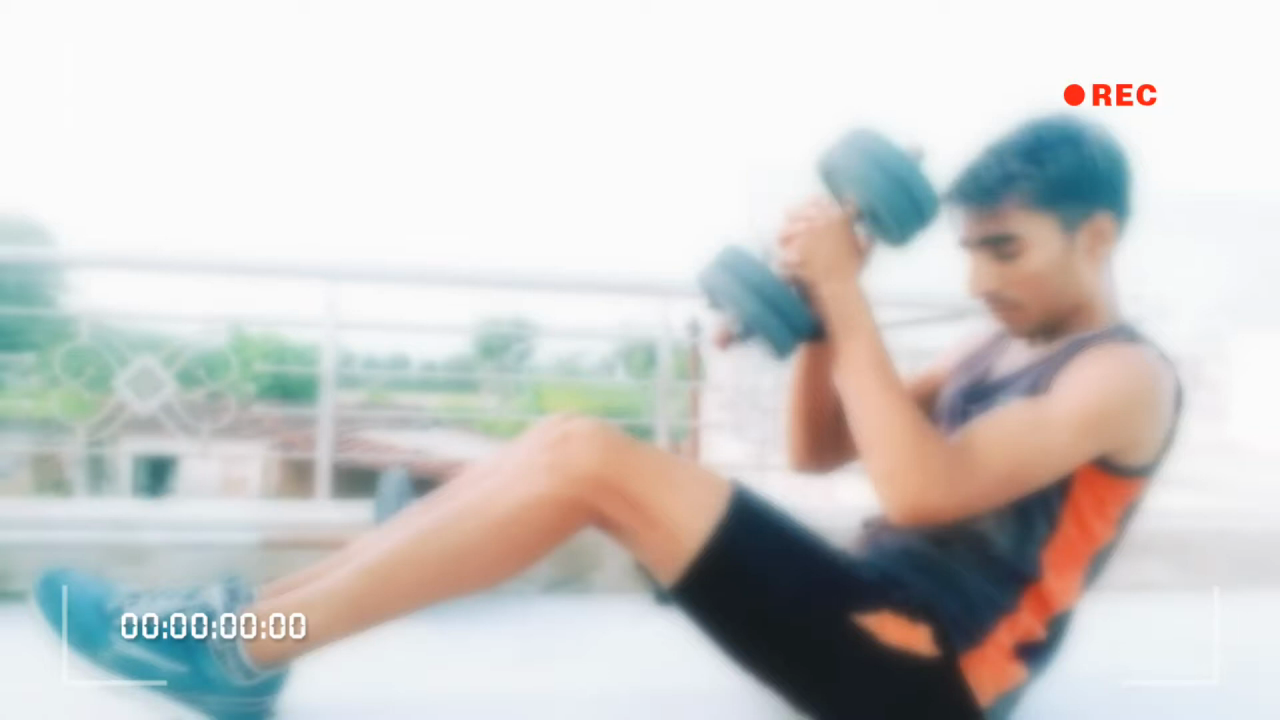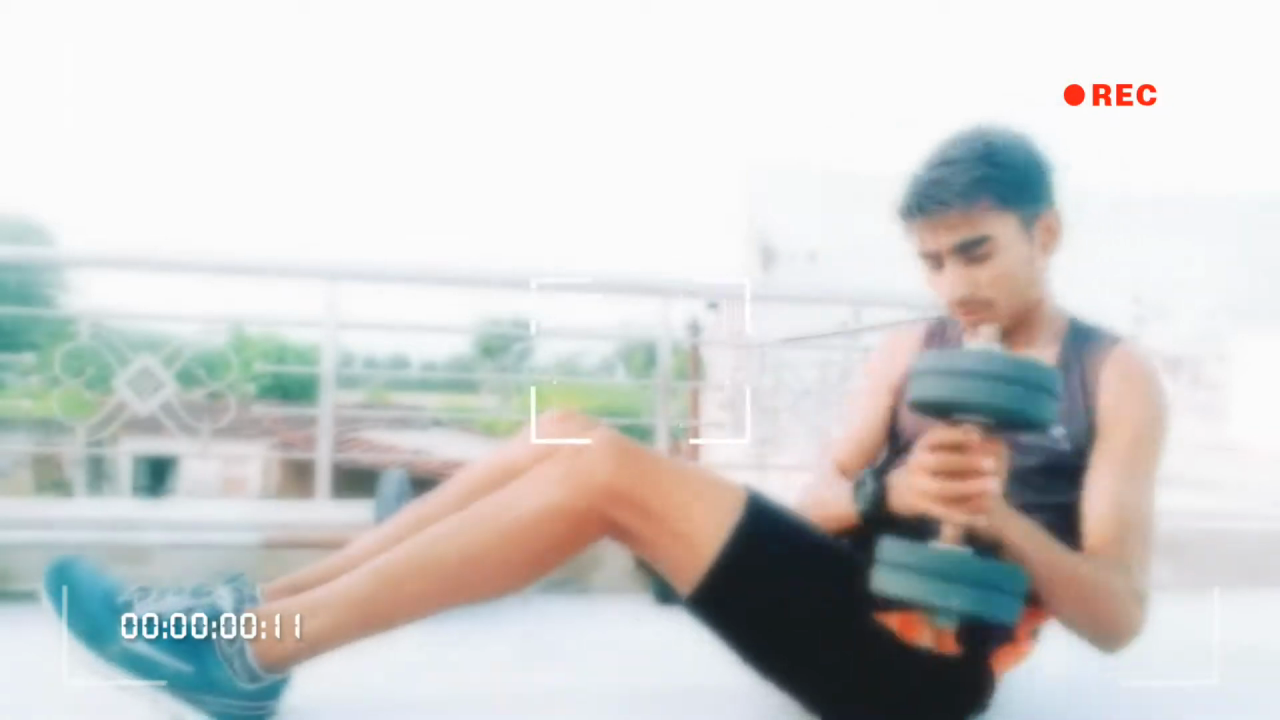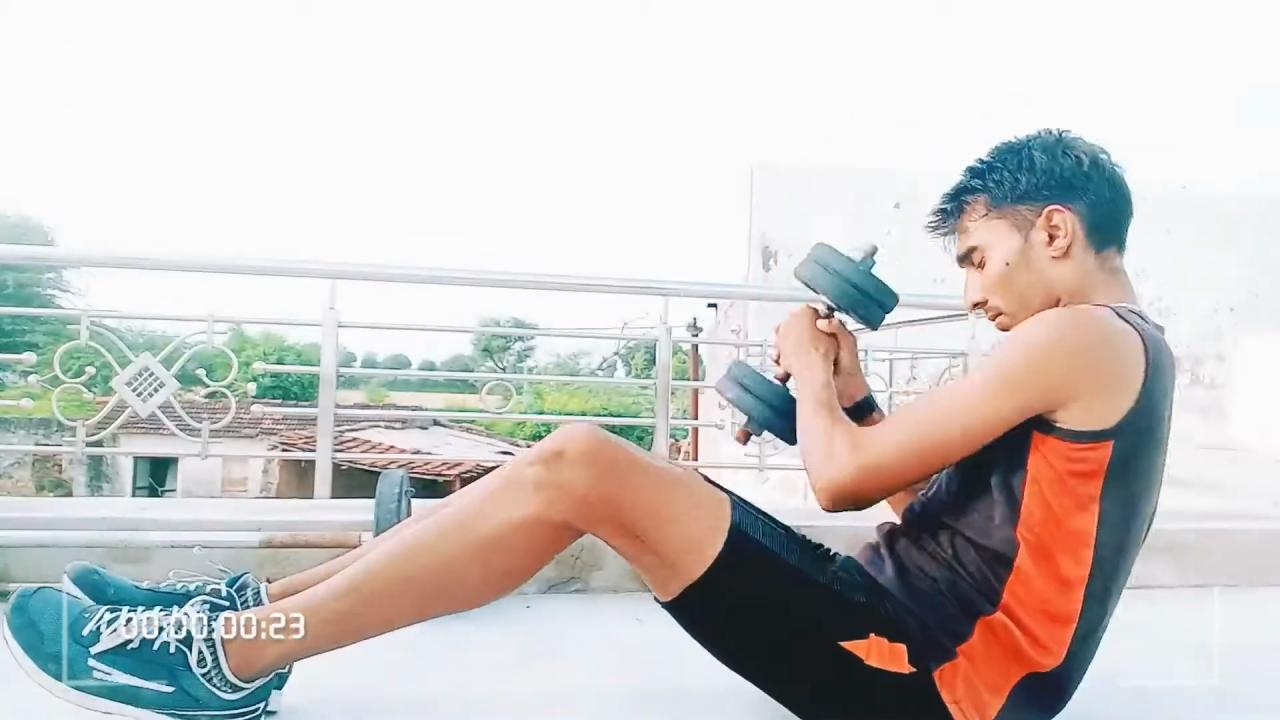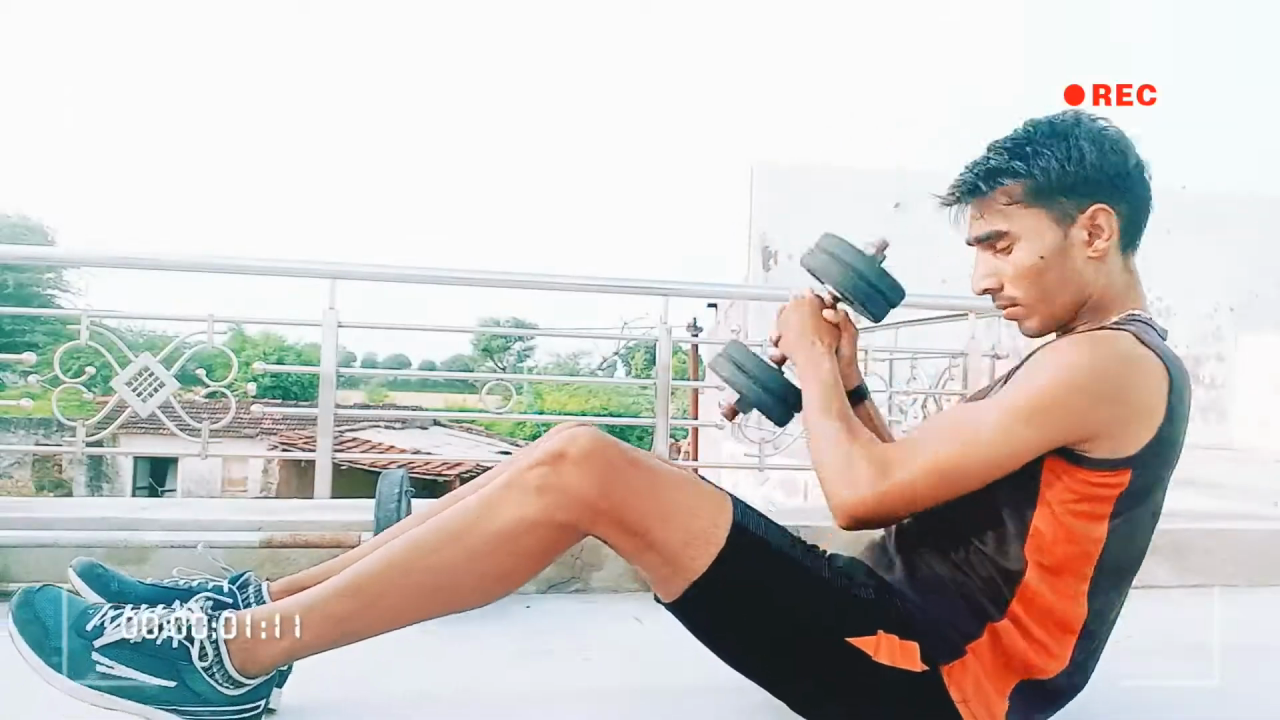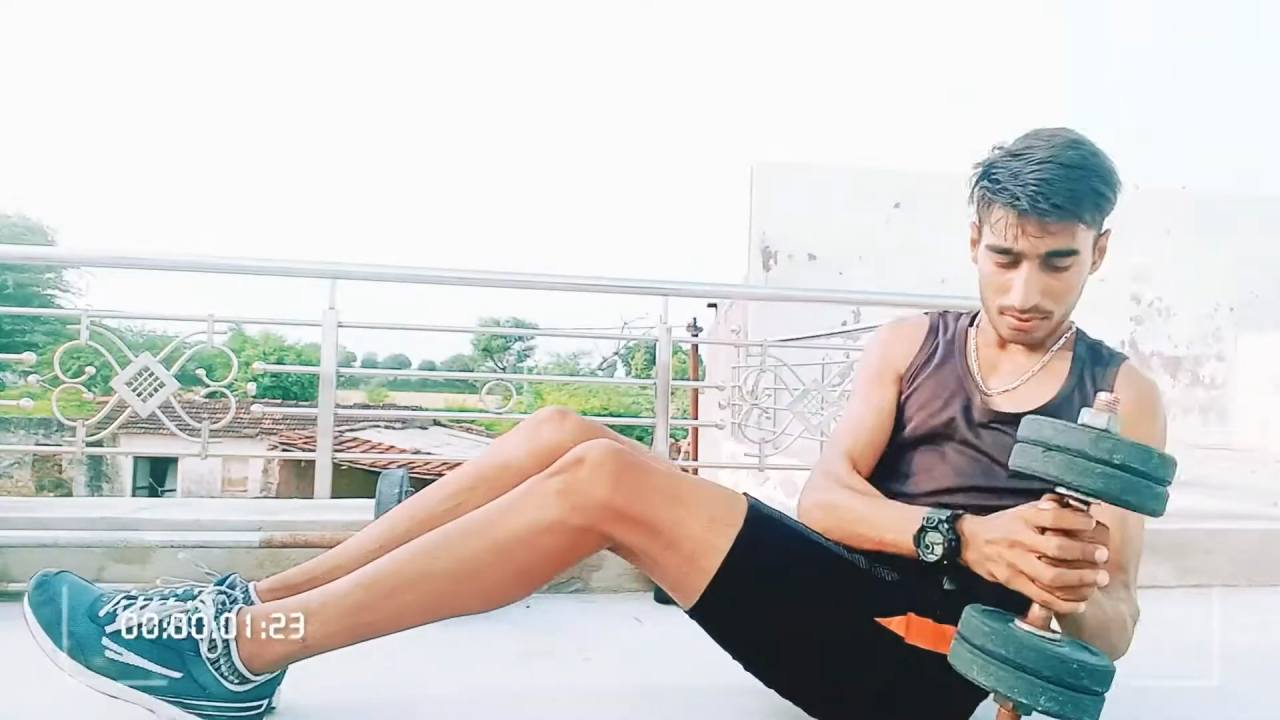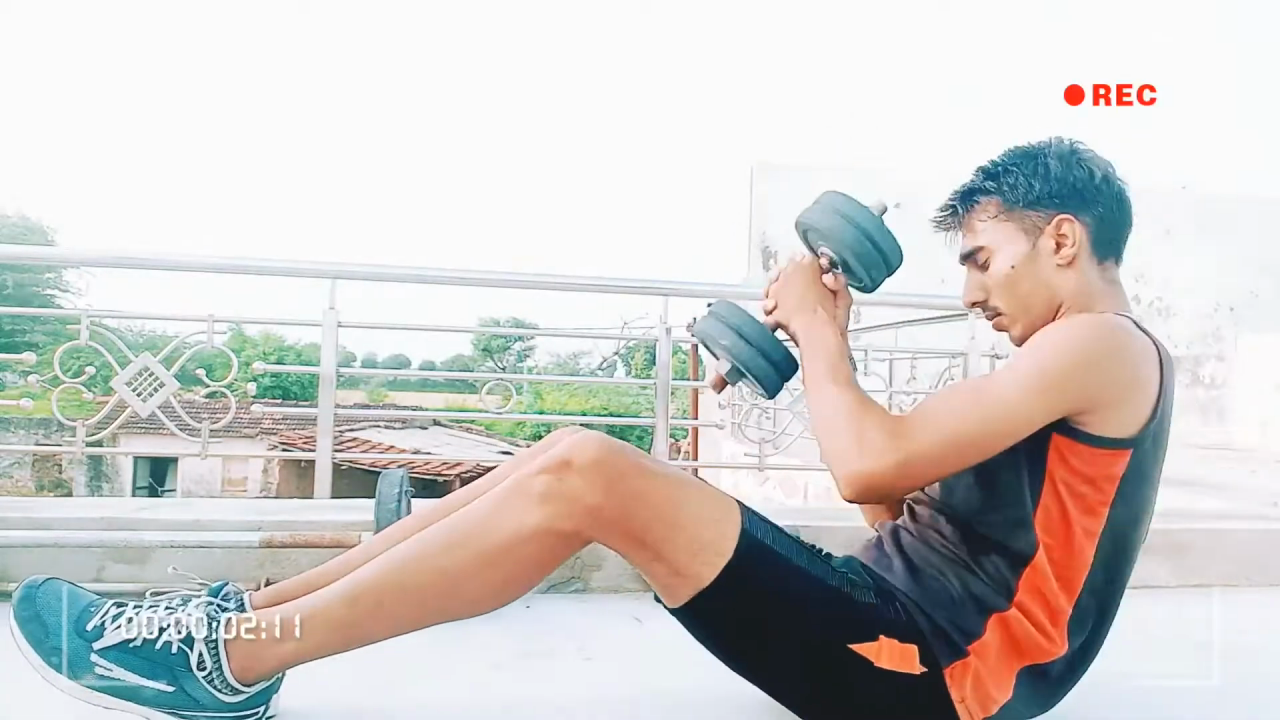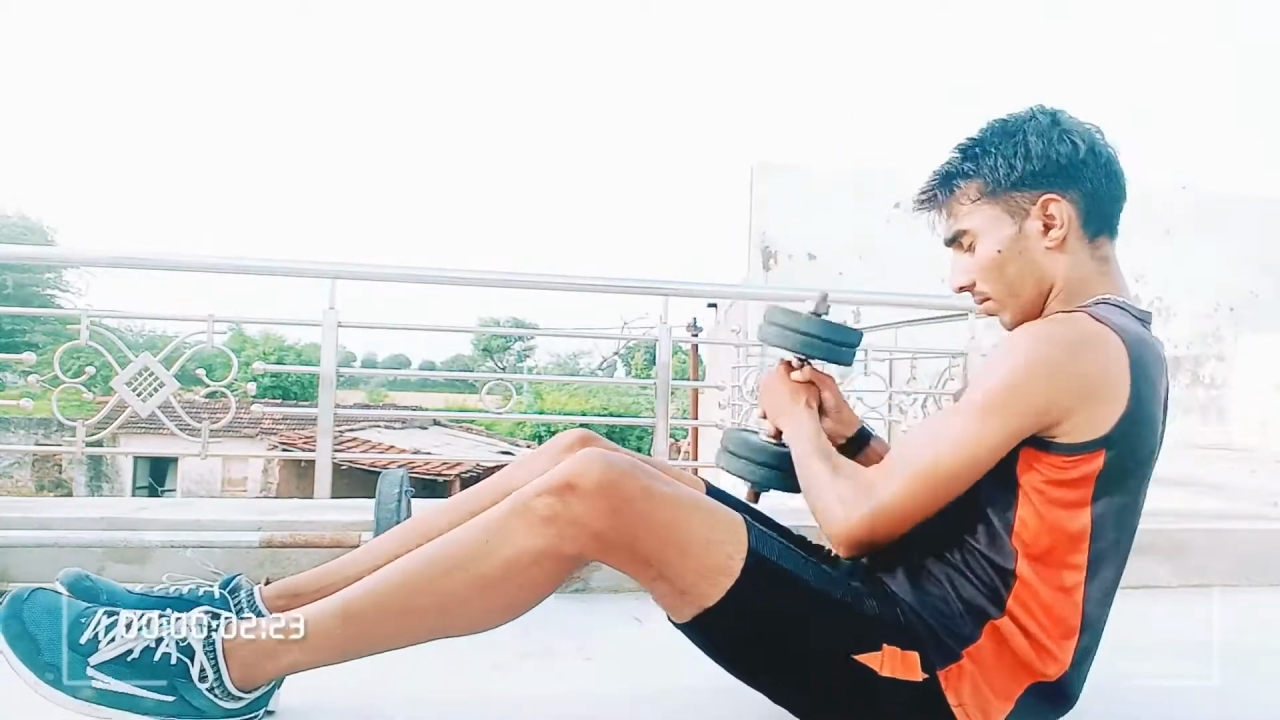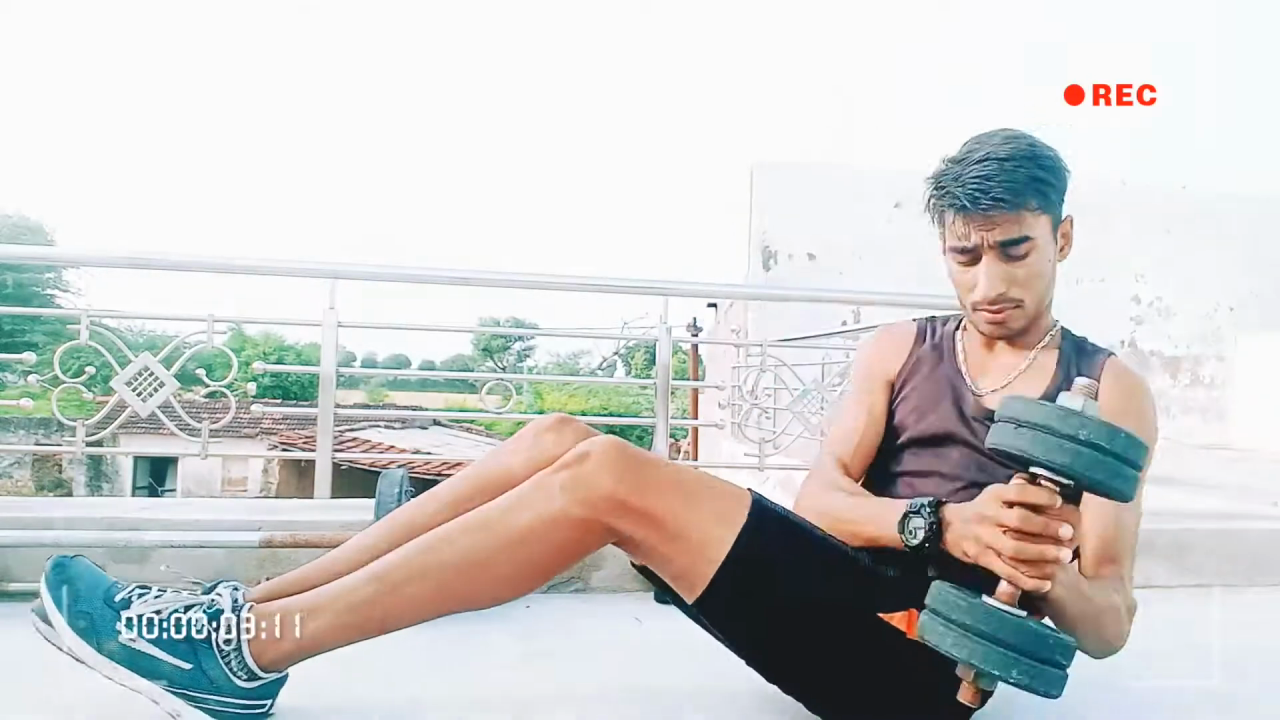
dt=0.5s
person 1, frame 1
left shoulder: (1125, 377)
right shoulder: (997, 351)
left elbow: (924, 491)
right elbow: (818, 451)
left wrist: (845, 295)
right wrist: (814, 321)
right hip: (866, 620)
left knee: (588, 456)
right knee: (567, 445)
right ankle: (254, 615)
person 1, frame 2
left shoulder: (1116, 378)
right shoulder: (914, 349)
left elbow: (1119, 614)
right elbow: (821, 498)
left wrist: (1003, 525)
right wrist: (891, 493)
right hip: (852, 601)
left knee: (603, 471)
right knee: (564, 442)
right ankle: (255, 610)
person 1, frame 3
left shoulder: (1071, 338)
right shoulder: (1126, 363)
left elbow: (837, 473)
left wrist: (809, 374)
right wrist: (855, 401)
left knee: (579, 472)
right knee: (582, 452)
right ankle: (258, 605)
person 1, frame 4
left shoulder: (1103, 364)
right shoulder: (1126, 368)
left elbow: (860, 494)
left wrist: (818, 368)
right wrist: (848, 397)
left knee: (582, 472)
right knee: (577, 458)
right ankle: (259, 603)
person 1, frame 5
left shoulder: (1122, 395)
right shoulder: (912, 343)
left elbow: (1114, 628)
right elbow: (824, 498)
left wrist: (1065, 590)
right wrist: (960, 536)
right hip: (847, 601)
left knee: (599, 480)
right knee: (559, 433)
right ankle: (250, 604)
person 1, frame 6
left shoulder: (1106, 351)
right shoulder: (1064, 369)
left elbow: (868, 472)
right elbow: (886, 481)
left wrist: (820, 330)
right wrist: (824, 340)
right hip: (879, 619)
left knee: (585, 474)
right knee: (573, 461)
right ankle: (250, 609)
person 1, frame 7
left shoulder: (1072, 348)
right shoulder: (1110, 352)
left elbow: (858, 523)
left wrist: (797, 421)
right wrist: (843, 427)
left knee: (591, 490)
right knee: (579, 471)
right ankle: (254, 610)
person 1, frame 8
left shoulder: (1110, 389)
right shoulder: (901, 347)
left elbow: (1107, 623)
right elbow: (819, 496)
left wrist: (1053, 579)
right wrist: (942, 523)
right hip: (850, 611)
left knee: (607, 478)
right knee: (559, 439)
right ankle: (252, 610)
